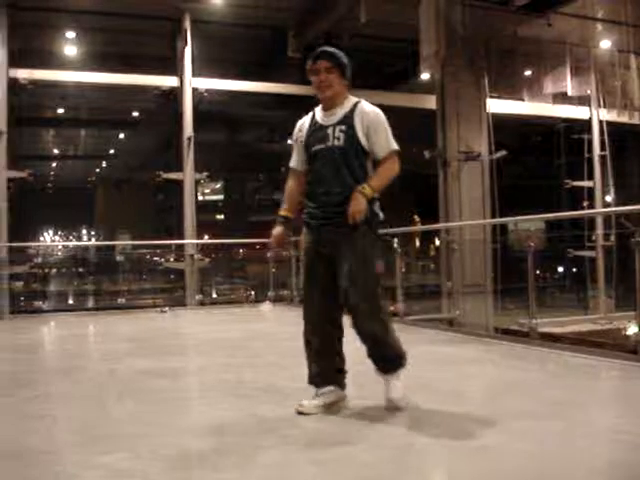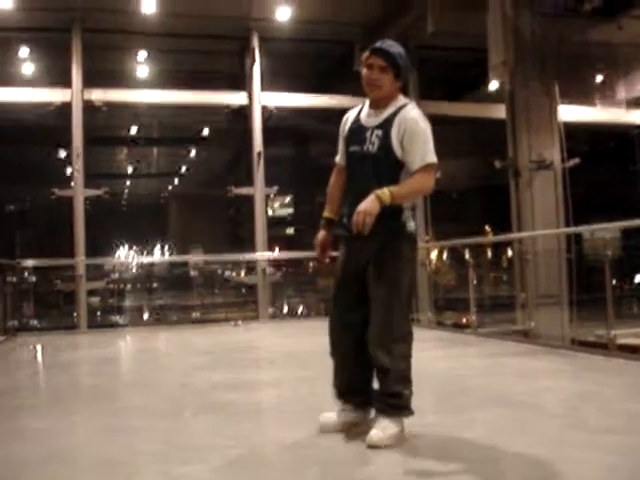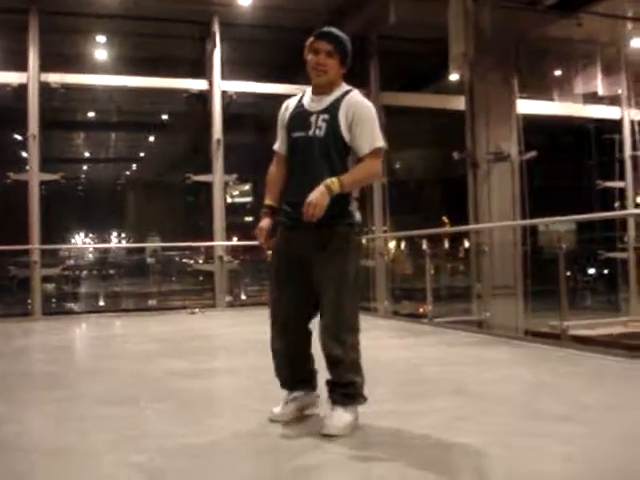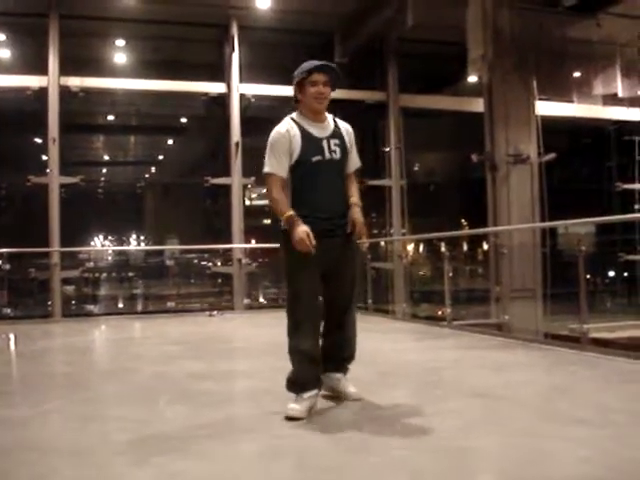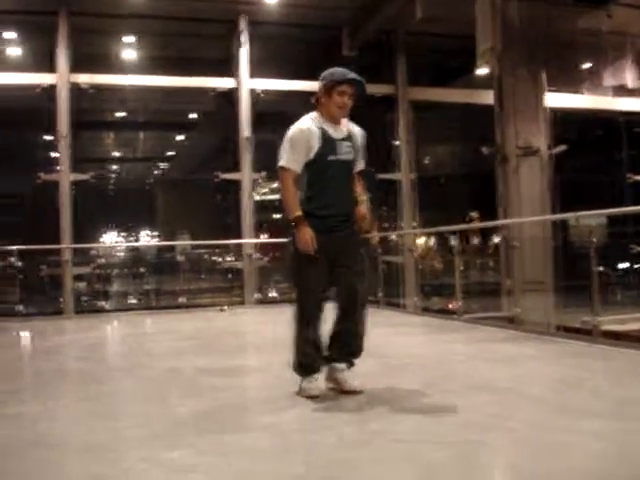
dt=1s
person 1, frame 1
left shoulder: (367, 115)
right shoulder: (304, 126)
left elbow: (391, 164)
right elbow: (298, 176)
left wrist: (364, 193)
right wrist: (284, 219)
left hip: (356, 223)
right hip: (316, 226)
left knee: (361, 300)
right knee: (317, 309)
left ankle: (391, 368)
right ankle: (328, 385)
person 1, frame 2
left shoulder: (410, 120)
right shoulder: (350, 120)
left elbow: (425, 180)
left wrist: (380, 197)
right wrist: (327, 222)
left hip: (391, 237)
right hip: (352, 236)
left knee: (388, 327)
right knee: (344, 323)
left ankle: (391, 411)
right ankle: (355, 403)
person 1, frame 3
left shoulder: (355, 106)
right shoulder: (290, 108)
left elbow: (373, 165)
left wrist: (329, 188)
right wrist: (269, 211)
left hip: (335, 226)
right hip: (290, 226)
left knee: (338, 317)
right knee: (286, 314)
left ankle: (346, 400)
right ankle: (299, 389)
person 1, frame 4
left shoulder: (344, 130)
right shoulder: (285, 133)
right elbow: (274, 185)
left wrist: (355, 207)
right wrist: (293, 222)
left hip: (342, 235)
right hip: (304, 235)
left knee: (342, 308)
right knee: (303, 315)
left ankle: (333, 373)
right ankle: (304, 389)
person 1, frame 5
left shoulder: (356, 133)
right shoulder: (303, 130)
right elbow: (287, 179)
left wrist: (361, 200)
right wrist: (298, 222)
left hip: (346, 229)
right hip: (313, 230)
left knee: (354, 297)
right knee: (310, 302)
left ankle: (340, 364)
right ankle: (309, 372)
